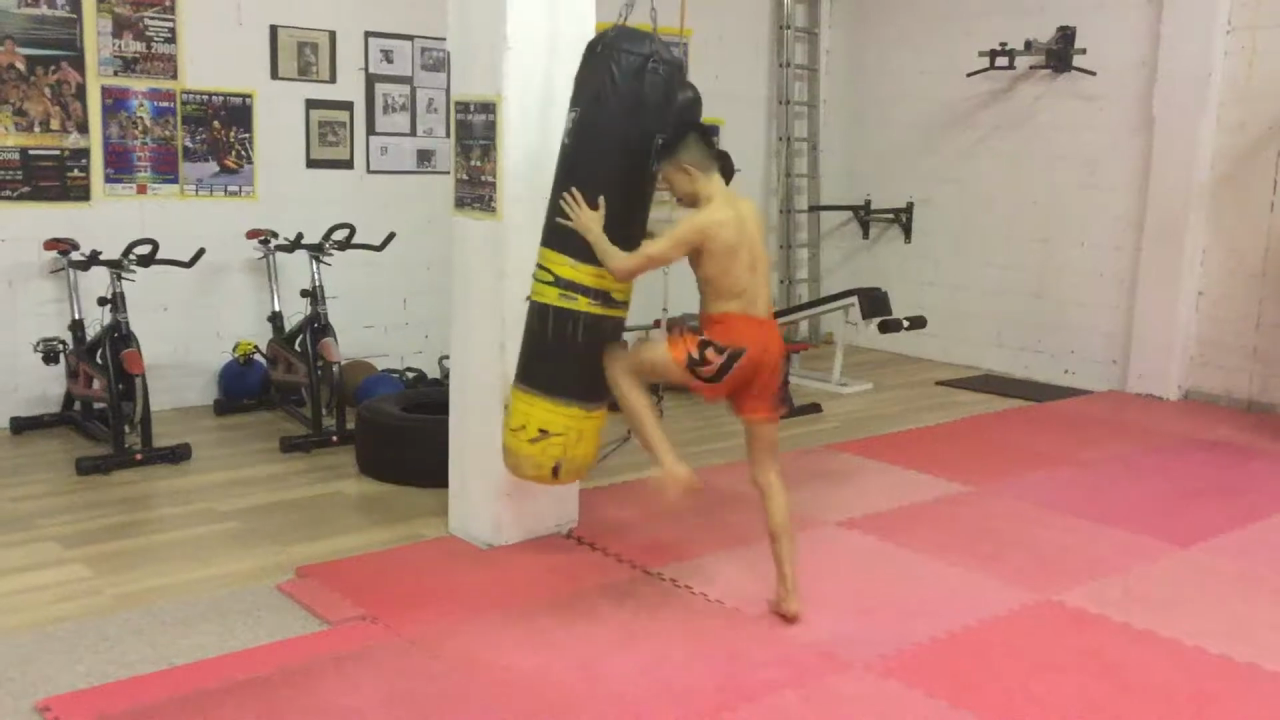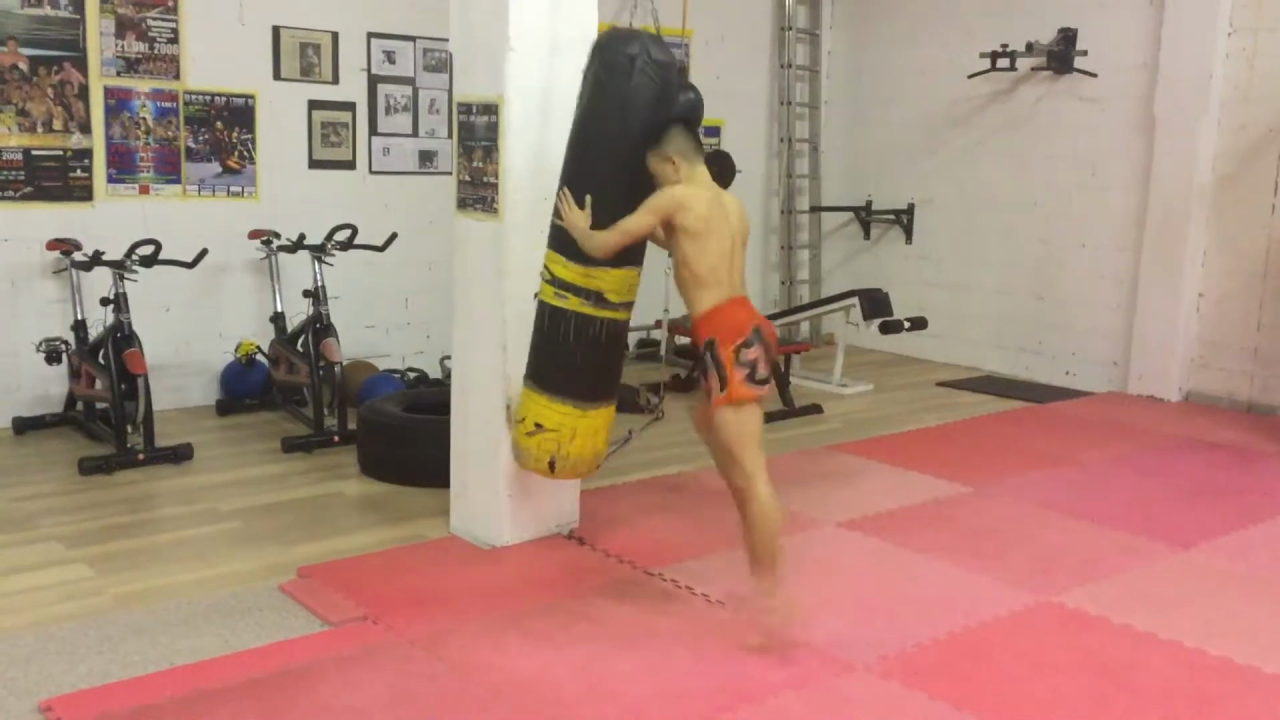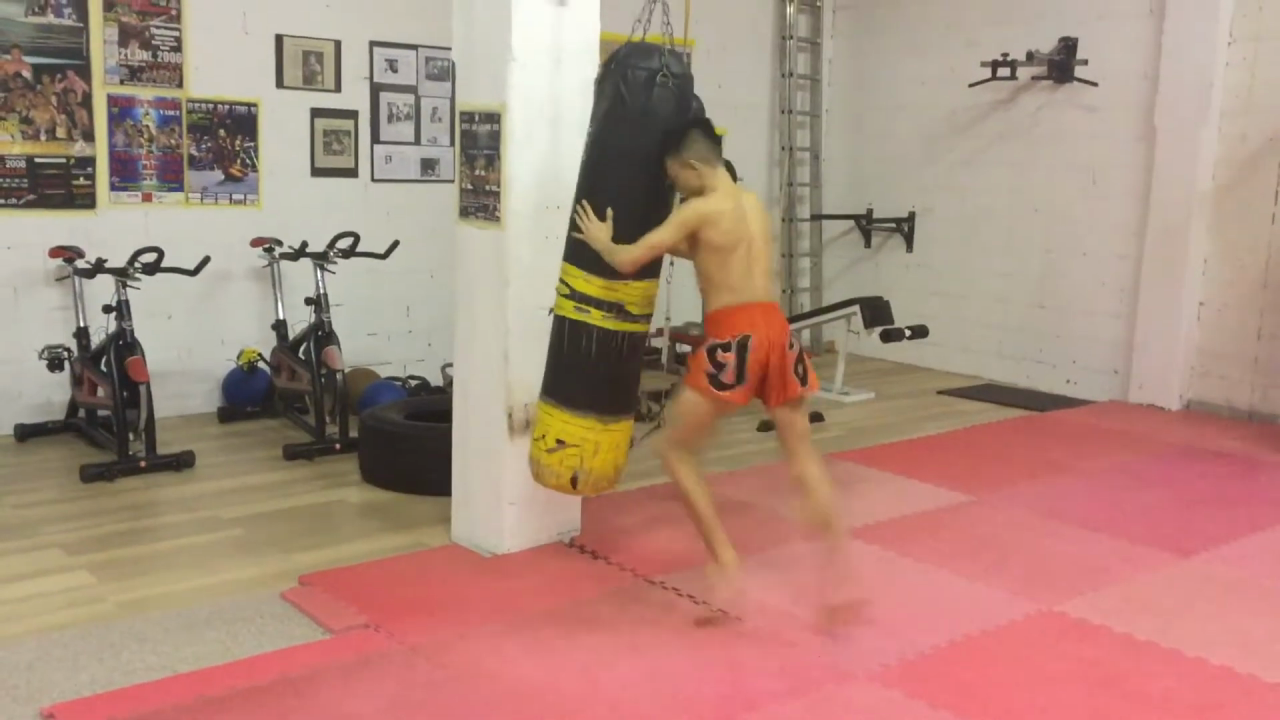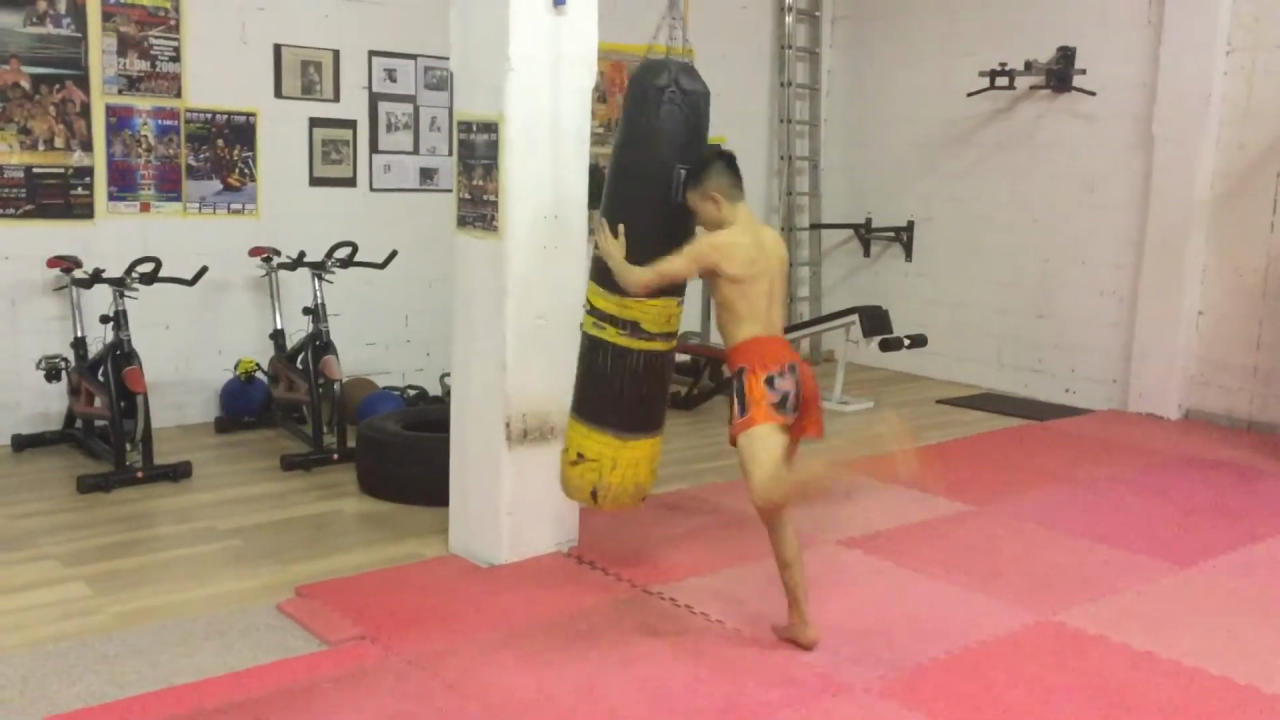
dt=0.7s
person 1, frame 1
left shoulder: (704, 221)
right shoulder: (748, 210)
left elbow: (627, 268)
left wrist: (594, 233)
right wrist: (664, 240)
left hip: (727, 344)
right hip: (768, 346)
left knee: (618, 361)
right knee: (766, 475)
left ankle: (670, 464)
right ankle: (787, 593)
person 1, frame 2
left shoulder: (674, 198)
right shoulder: (733, 206)
left elbow: (601, 248)
left wrist: (578, 227)
right wrist: (659, 232)
left hip: (727, 338)
right hip: (746, 326)
left knee: (750, 474)
right knee: (709, 425)
left ankle: (772, 591)
right ankle: (762, 569)
person 1, frame 3
left shoulder: (702, 210)
right shoulder: (759, 207)
left elbow: (627, 261)
left wrist: (601, 239)
right wrist: (680, 244)
left hip: (734, 342)
right hip: (777, 333)
left knee: (675, 452)
right knee: (801, 459)
left ankle: (724, 564)
right ankle: (838, 576)
person 1, frame 4
left shoulder: (719, 244)
right shoulder: (772, 240)
left elbow: (639, 284)
left wrist: (615, 256)
right wrist: (694, 272)
left hip: (761, 371)
right hip: (789, 367)
left knee: (764, 494)
right knee: (771, 502)
right ankle: (800, 621)
